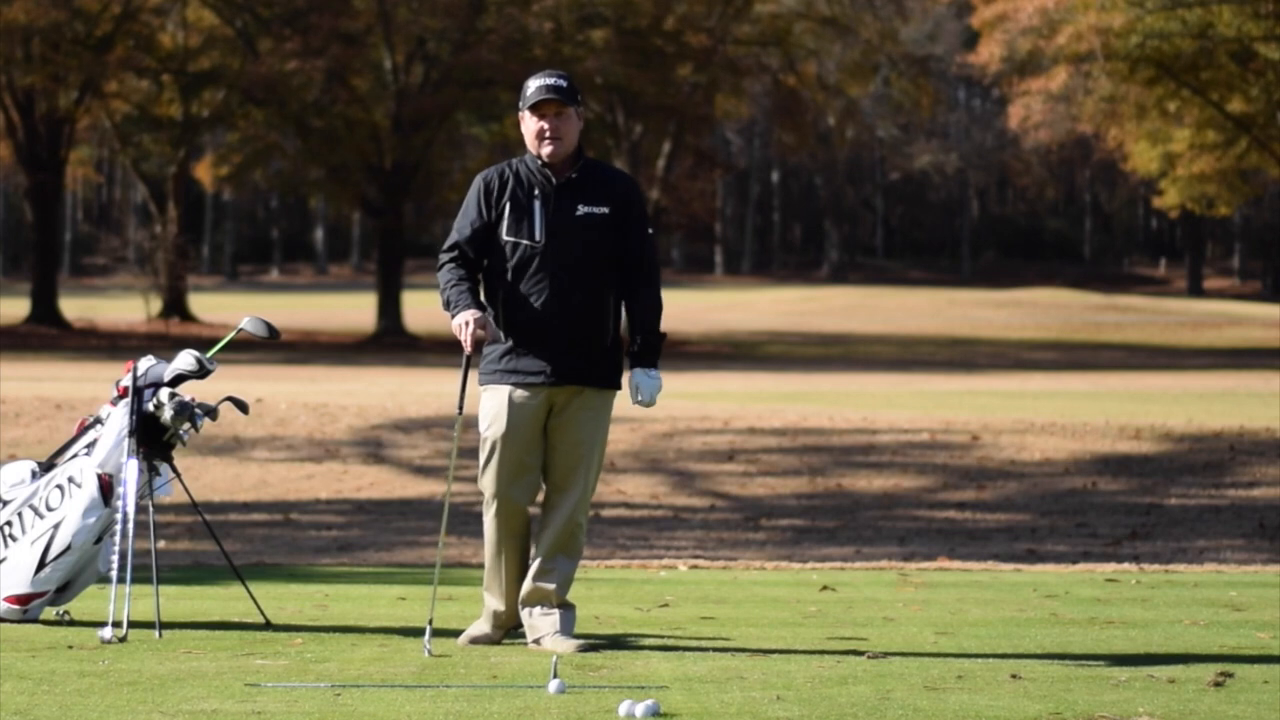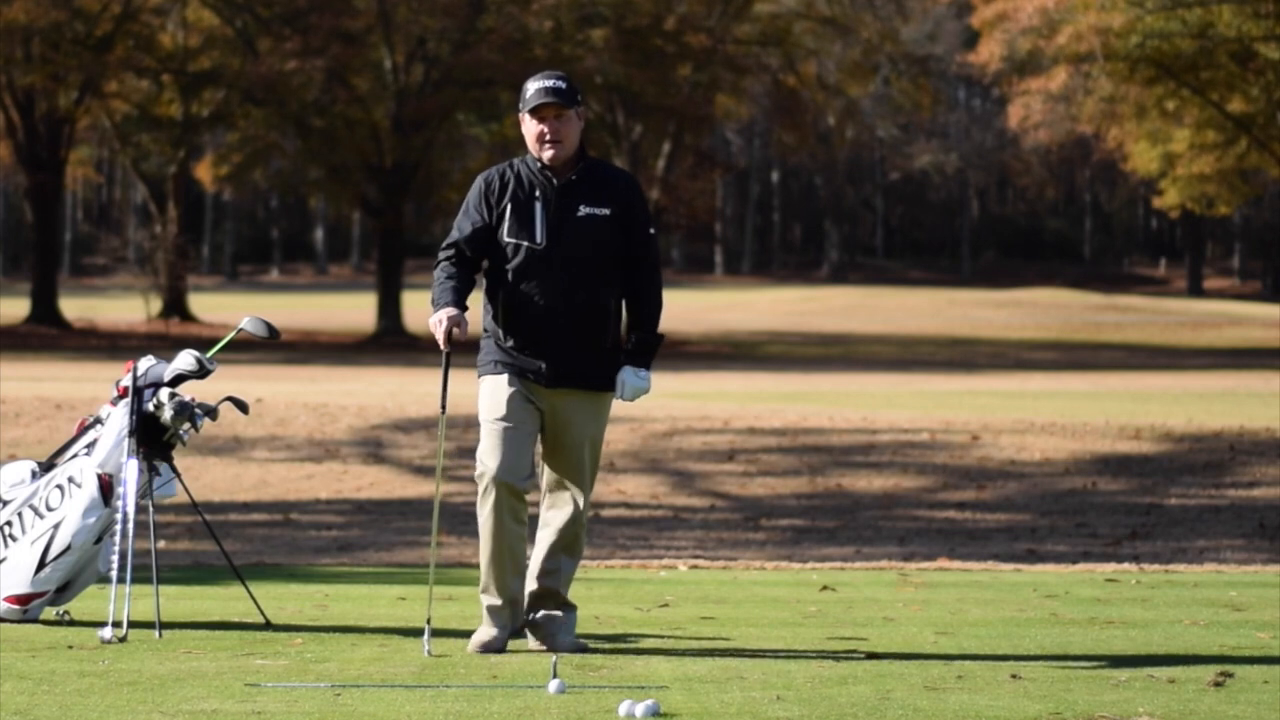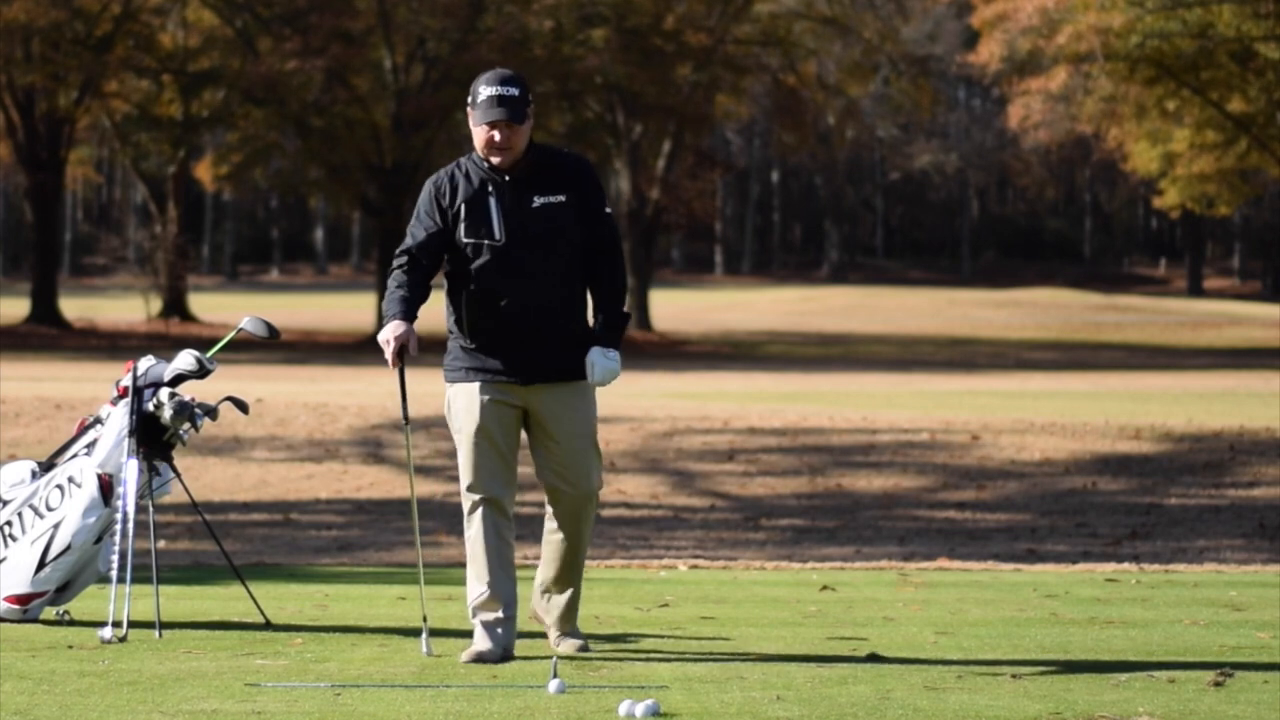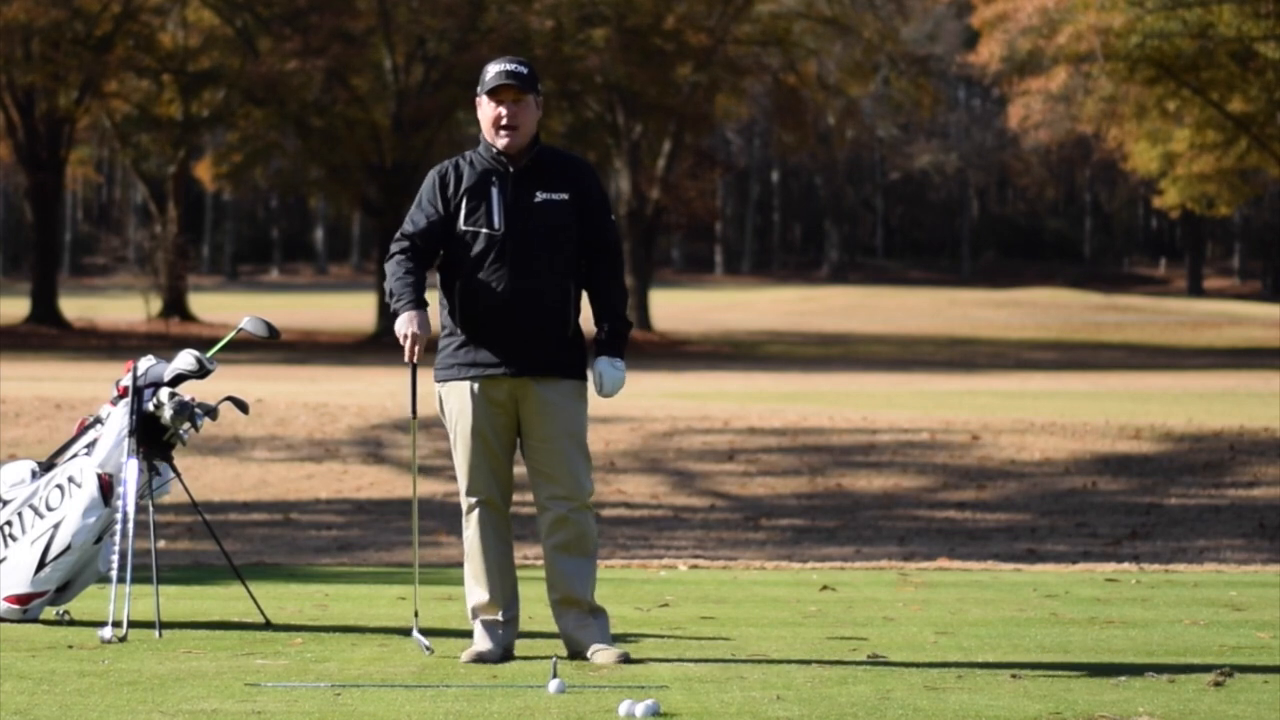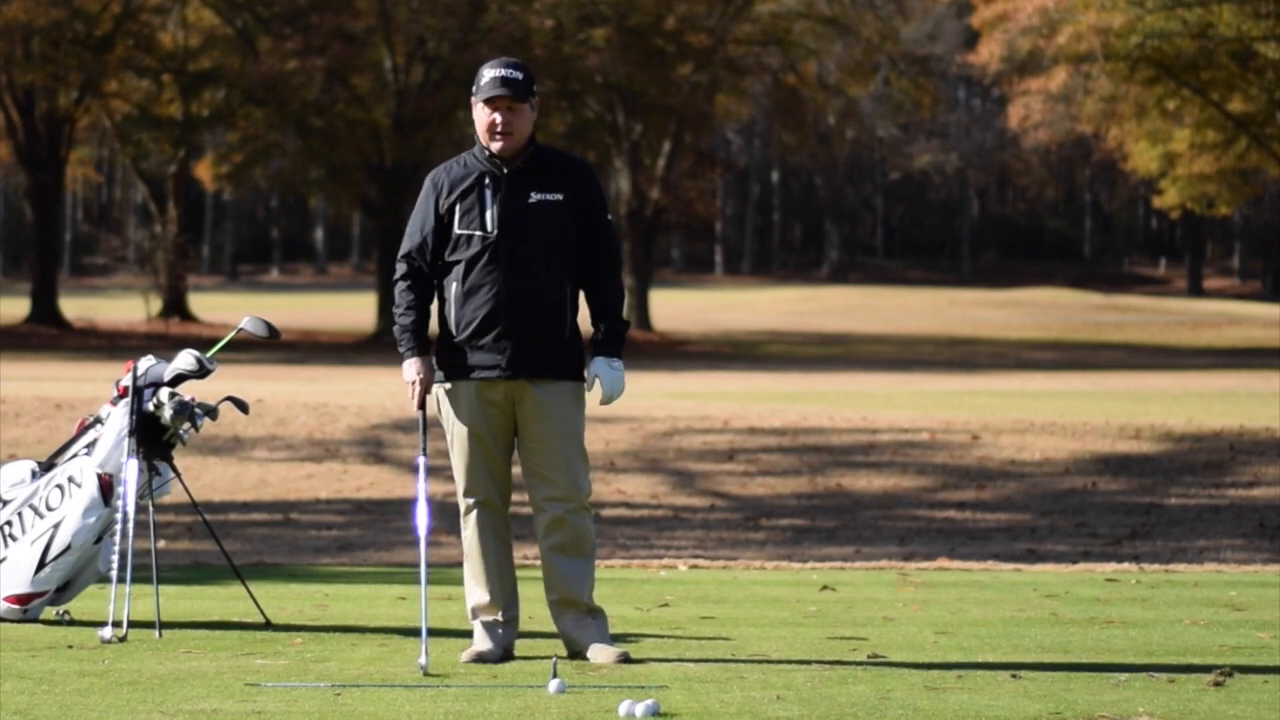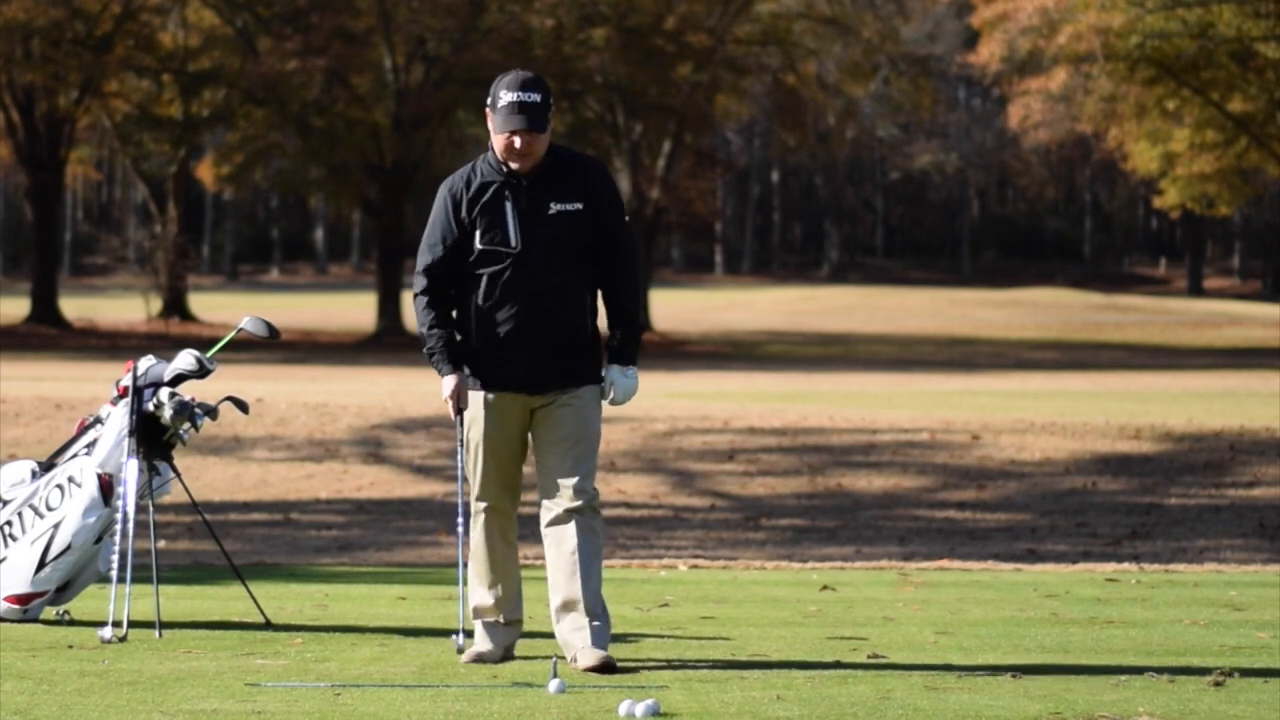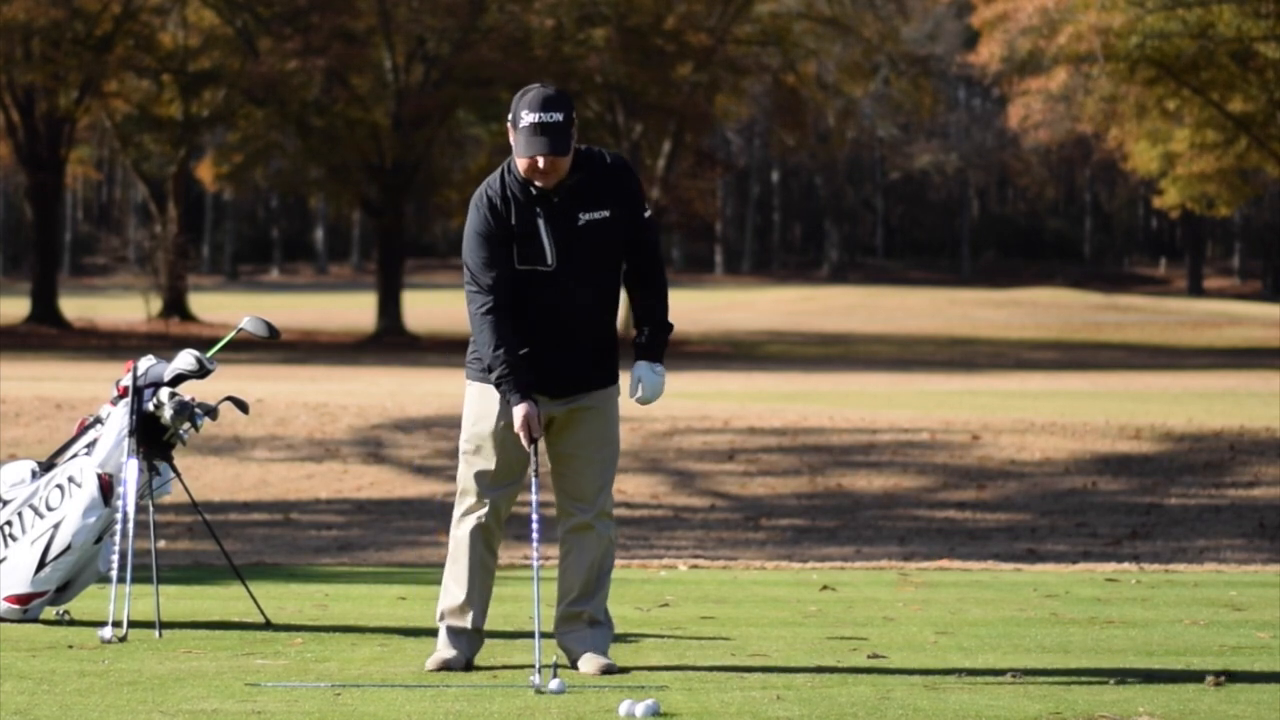
dt=0.7s
person 1, frame 1
left shoulder: (616, 190)
right shoulder: (494, 185)
left elbow: (641, 281)
right elbow: (456, 257)
left wrist: (645, 357)
right wrist: (464, 305)
left hip: (589, 376)
right hip: (510, 369)
left knee: (570, 498)
right knee: (504, 495)
left ankle: (545, 610)
right ankle: (501, 606)
person 1, frame 2
left shoulder: (618, 190)
right shoulder: (495, 185)
left elbow: (642, 279)
right elbow: (459, 253)
left wrist: (638, 356)
right wrist: (448, 302)
left hip: (587, 375)
right hip: (510, 365)
left knee: (569, 497)
right knee: (501, 481)
left ankle: (547, 615)
right ankle: (499, 613)
person 1, frame 3
left shoulder: (572, 176)
right shoulder: (448, 187)
left elbow: (606, 260)
right elbow: (414, 260)
left wrist: (607, 334)
right wrist: (399, 315)
left hip: (562, 368)
right hip: (479, 369)
left knee: (576, 490)
right knee: (485, 497)
left ankle: (557, 602)
right ankle: (493, 626)
person 1, frame 4
left shoulder: (574, 177)
right shoulder: (449, 179)
left elbow: (604, 267)
right elbow: (407, 249)
left wrist: (611, 346)
right wrist: (408, 304)
left hip: (554, 368)
right hip: (471, 366)
left knee: (567, 498)
right knee: (482, 499)
left ankle: (583, 627)
right ankle: (492, 627)
person 1, frame 5
left shoulder: (571, 178)
right shoulder: (446, 182)
left elbow: (603, 268)
right elbow: (411, 270)
left wrist: (608, 348)
right wrist: (414, 347)
left hip: (552, 370)
right hip: (467, 372)
left knee: (565, 499)
right knee: (480, 501)
left ankle: (581, 626)
right ankle: (493, 628)
person 1, frame 6
left shoulder: (589, 179)
right shoulder: (462, 189)
left elbow: (620, 270)
right elbow: (430, 283)
left wrist: (623, 353)
right wrist: (448, 364)
left hip: (571, 377)
right hip: (486, 378)
left knee: (572, 499)
right knee: (489, 506)
left ankle: (581, 632)
right ankle: (495, 628)
person 1, frame 7
left shoulder: (614, 179)
right shoulder: (491, 201)
left elbow: (645, 266)
right elbow: (487, 304)
left wrist: (650, 349)
right wrist: (515, 392)
left hip: (589, 380)
right hip: (503, 377)
left knee: (589, 510)
right knee: (480, 500)
left ankle: (584, 636)
right ankle: (458, 634)
